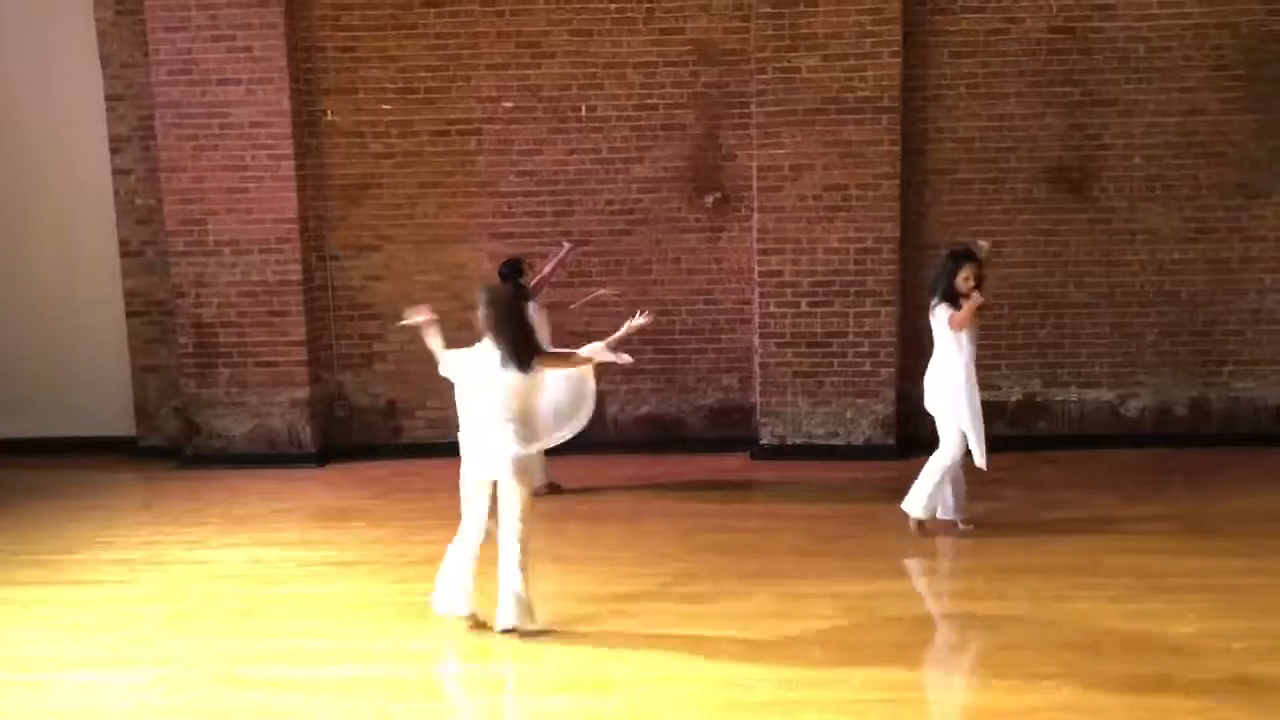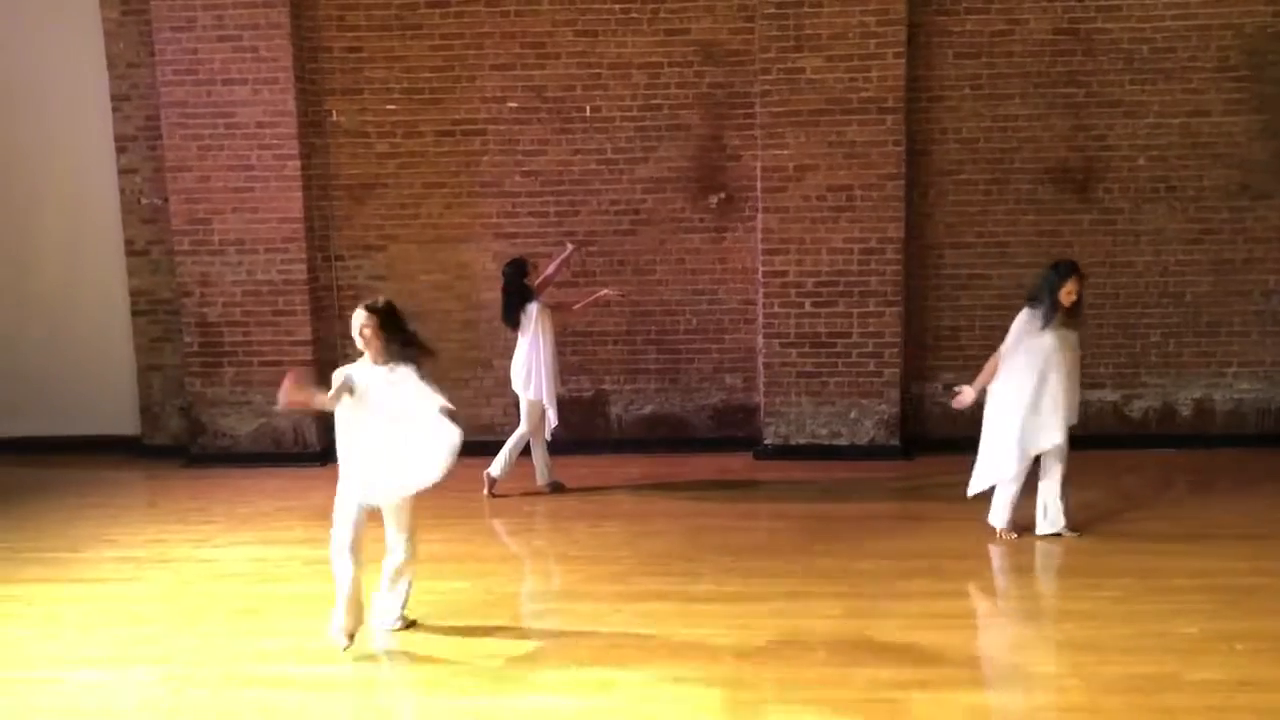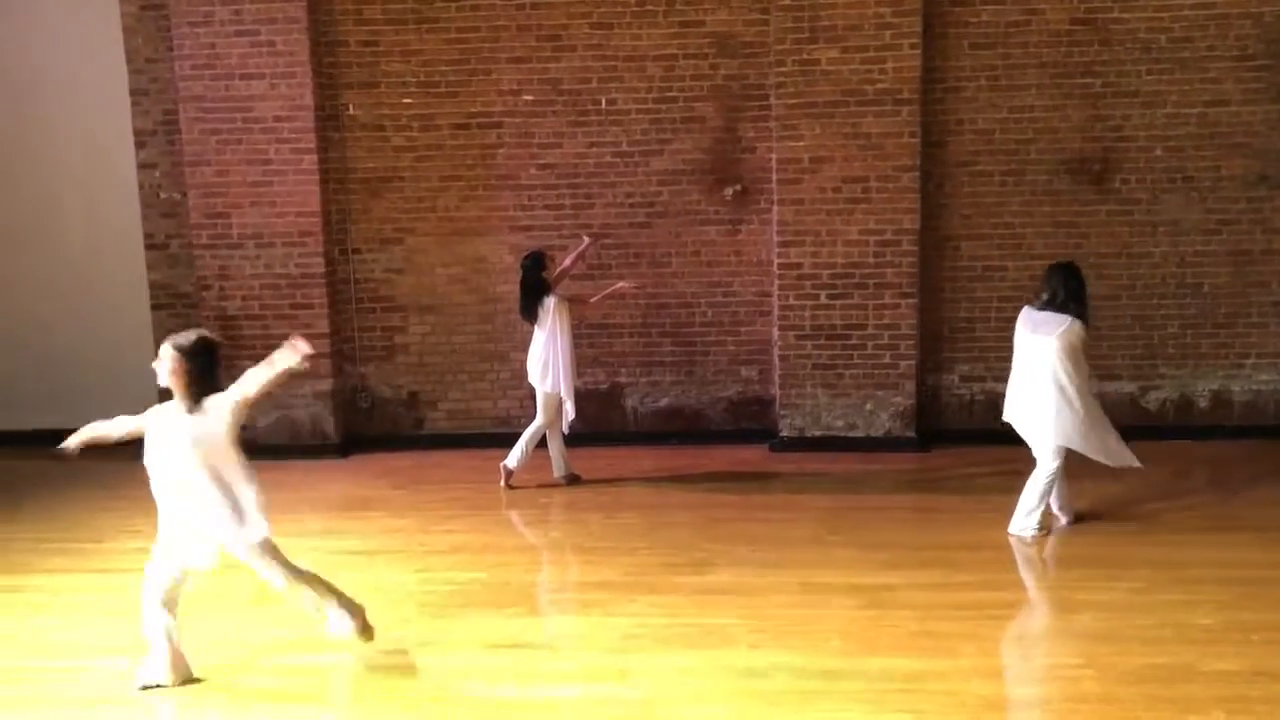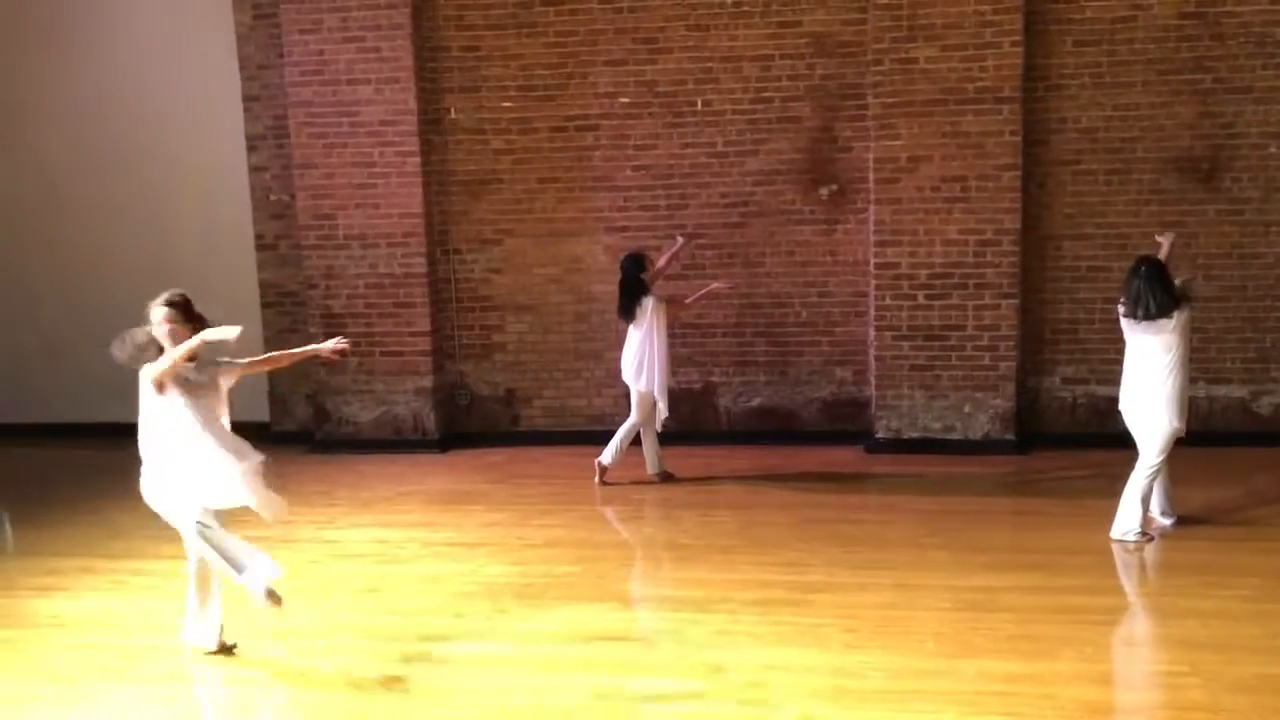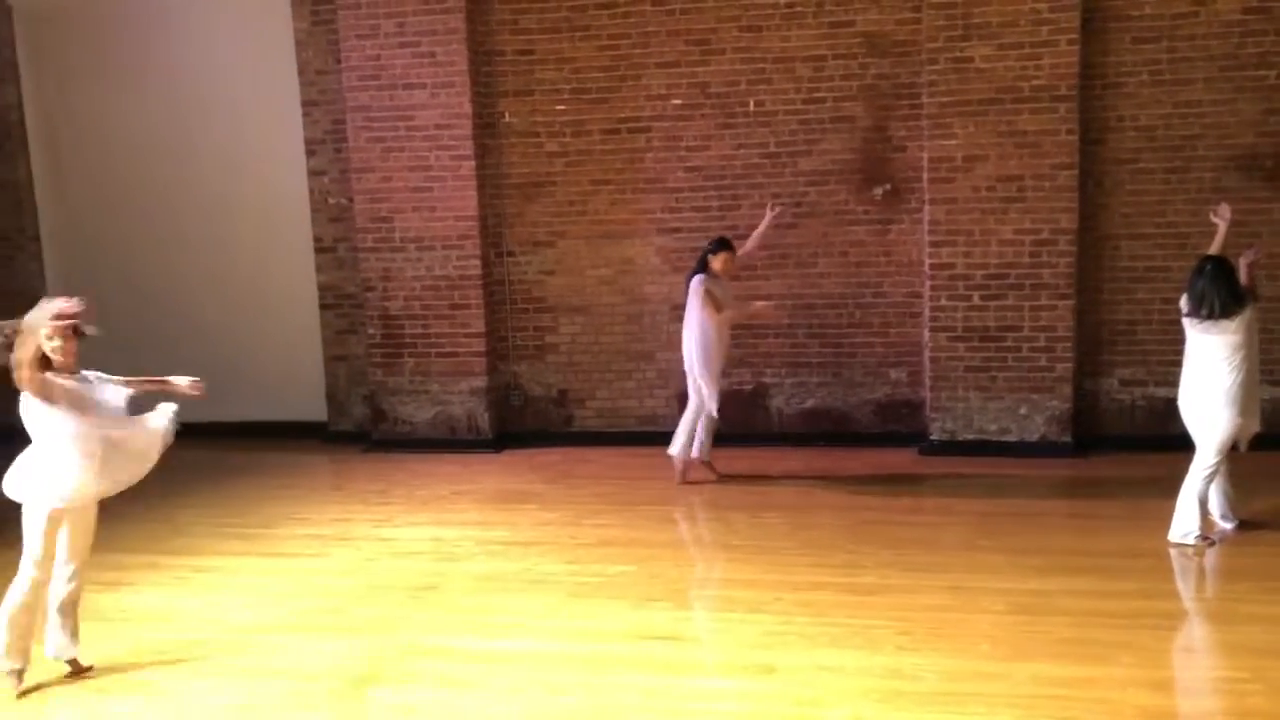
dt=1s
person 1, frame 1
left shoulder: (470, 359)
right shoulder: (530, 359)
left elbow: (442, 358)
right elbow: (581, 358)
left wrist: (430, 326)
right wrist: (620, 335)
left hip: (477, 456)
right hip: (515, 457)
left knee: (471, 531)
right knee: (511, 535)
left ankle: (455, 601)
right ankle: (513, 614)
person 1, frame 2
left shoulder: (406, 373)
right shoulder: (348, 375)
left elbow: (429, 402)
right elbow: (331, 401)
right wrist: (303, 396)
left hip: (399, 477)
right hip: (356, 474)
left knee: (401, 551)
right knee: (344, 550)
left ankle: (390, 614)
right ankle: (344, 623)
person 1, frame 3
left shoulder: (217, 407)
right shoulder: (161, 416)
left elbow: (251, 383)
right elbow: (123, 426)
left wrist: (285, 358)
right wrist: (87, 433)
left hip: (229, 517)
right hip: (182, 522)
left knee: (282, 574)
right knee: (156, 593)
left ankle: (349, 618)
right ankle: (163, 668)
person 1, frame 4
left shoulder: (210, 370)
right shoulder: (153, 374)
left elbow: (261, 362)
right elbow: (168, 362)
left wrist: (313, 348)
right wrist: (203, 336)
left hip: (205, 477)
right hip: (170, 476)
left knee: (203, 554)
right knee: (198, 524)
left ankle: (206, 636)
right ankle: (256, 574)
person 1, frame 5
left shoulder: (90, 383)
right shoulder: (38, 387)
left elbow: (127, 384)
left wrist: (170, 383)
right wrist: (37, 321)
left hip: (82, 490)
right hip: (50, 490)
left knee: (73, 568)
right knee: (35, 573)
left ankle: (64, 650)
person 2, frame 1
left shoulder: (959, 301)
right shoulder: (943, 308)
right elbow: (958, 322)
left wrist: (978, 258)
right wrist: (971, 306)
left hip: (958, 387)
right hip: (946, 388)
left knee: (955, 449)
right knee: (951, 449)
left ankle: (950, 510)
right ankle: (917, 508)
person 2, frame 2
left shoulder: (1066, 320)
right shoulder: (1031, 318)
right elbow: (1002, 355)
right wrist: (975, 388)
left hip: (1057, 407)
right hip: (1029, 406)
left knee: (1055, 464)
right knee: (1017, 464)
left ankle: (1051, 522)
right ankle: (1000, 519)
person 2, frame 3
left shoulder: (1026, 314)
right shoulder: (1072, 326)
right elbow: (1076, 366)
right wrist: (1082, 387)
left hip: (1022, 400)
right hip: (1048, 404)
left knee: (1051, 458)
right knee: (1050, 463)
left ankle: (1061, 511)
right ankle: (1023, 523)
person 2, frame 4
left shoulder: (1126, 314)
right shoulder: (1178, 317)
left elbow: (1145, 284)
right elbow: (1179, 293)
left wrist: (1164, 249)
right wrist: (1176, 284)
left hip: (1134, 401)
right hip: (1162, 404)
left knee: (1155, 457)
right knee: (1150, 463)
left ankle: (1162, 513)
right ankle: (1126, 527)
person 2, frame 5
left shoulder: (1188, 309)
right shoulder: (1241, 316)
left elbow: (1208, 269)
right elbow: (1247, 291)
left wrist: (1222, 227)
right wrist: (1246, 267)
left hip: (1192, 399)
right hip: (1222, 403)
left knee: (1214, 457)
right knee: (1206, 463)
left ankle: (1223, 517)
right ankle: (1185, 530)
person 3, frame 1
left shoulder: (531, 303)
right shoulder: (525, 301)
left elbow: (565, 308)
right elbow: (546, 273)
left wrist: (596, 295)
right wrist: (566, 251)
left ankle: (541, 480)
person 3, frame 2
left shoulder: (535, 304)
right shoulder: (529, 301)
left elbow: (570, 309)
right elbow: (551, 273)
left wrist: (599, 296)
right wrist: (569, 252)
left hip: (535, 371)
right hip: (530, 372)
left knee: (537, 429)
right knee: (527, 428)
left ankle: (545, 479)
right ankle: (493, 473)
person 3, frame 3
left shoulder: (547, 297)
right shoulder: (549, 299)
right elbow: (567, 267)
right wrist: (586, 246)
left hip: (549, 363)
right hip: (548, 365)
left knee: (553, 420)
right knee: (544, 420)
left ankle: (562, 470)
right ankle: (510, 464)
person 3, frame 4
left shoulder: (637, 295)
right shoulder: (651, 303)
left elbow: (662, 267)
right elbow: (684, 304)
left wrist: (679, 247)
right wrist: (711, 288)
left hip: (640, 363)
right hip: (643, 366)
left knee: (648, 419)
right knee: (638, 419)
left ankle: (656, 468)
right ankle: (605, 461)
person 3, frame 5
left shoulder: (718, 277)
right shoulder: (699, 283)
left elbow: (749, 247)
right elbow: (716, 316)
left wrist: (767, 221)
right wrist: (749, 308)
left hip: (715, 351)
right hip: (701, 351)
left knee: (711, 405)
right knee: (698, 404)
left ankle: (700, 453)
right ankle: (680, 455)
